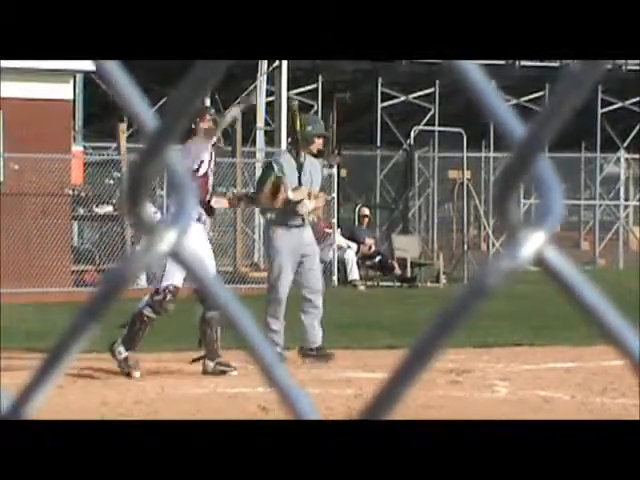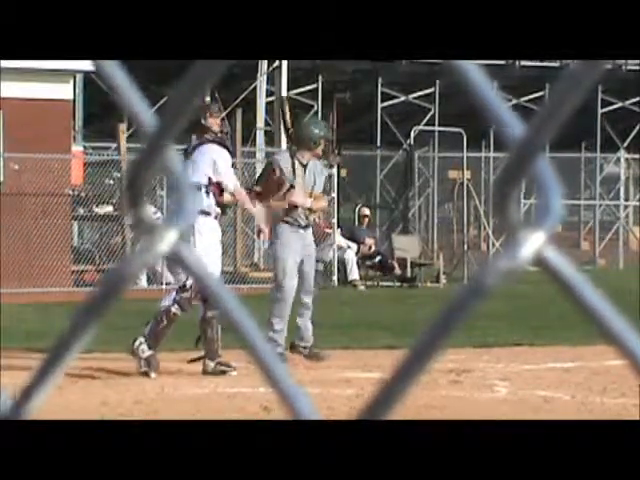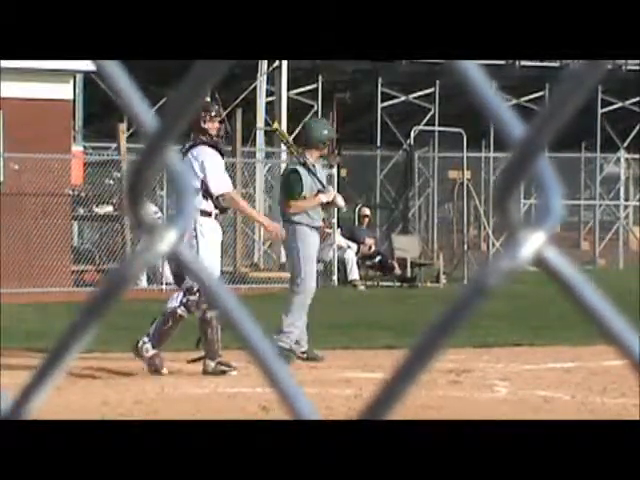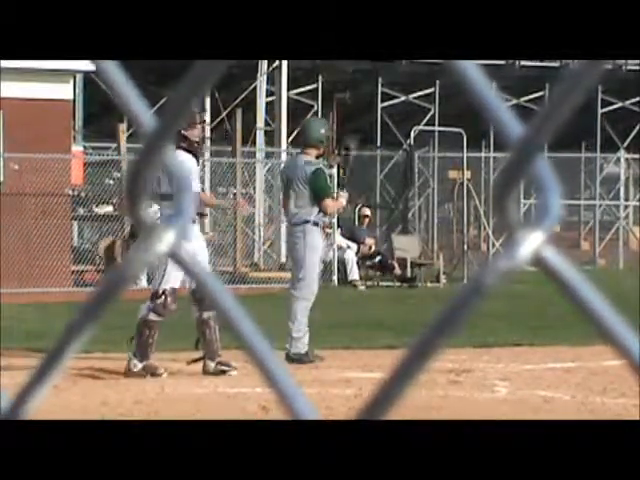
dt=0.3s
person 1, frame 1
left shoulder: (204, 154)
right shoulder: (194, 148)
right elbow: (207, 133)
left wrist: (228, 201)
left hip: (198, 229)
right knee: (165, 293)
left ankle: (212, 359)
right ankle: (124, 348)
person 1, frame 2
left shoulder: (194, 152)
right shoulder: (216, 152)
right elbow: (236, 193)
left wrist: (251, 198)
right wrist: (260, 219)
left hip: (196, 223)
right hip: (201, 224)
right knee: (190, 289)
left ankle: (213, 358)
right ankle: (147, 344)
person 1, frame 3
left shoulder: (188, 153)
right shoulder: (208, 154)
right elbow: (228, 196)
right wrist: (265, 222)
left hip: (191, 224)
right hip: (201, 224)
right knee: (194, 290)
left ankle: (212, 358)
right ankle: (150, 344)
person 1, frame 4
left shoulder: (184, 156)
right shoulder: (181, 158)
right elbow: (194, 196)
right wrist: (228, 204)
left hip: (191, 233)
left knee: (205, 294)
right knee: (164, 296)
left ankle: (212, 358)
right ankle: (138, 360)
person 2, frame 1
left shoulder: (315, 165)
right shoulder: (277, 164)
left elbow: (319, 197)
right elbow: (259, 197)
left wrist: (312, 204)
right wrist: (289, 195)
left hip: (304, 231)
right hip: (280, 231)
left knee: (314, 287)
right knee: (278, 291)
left ankle: (312, 344)
right ankle: (274, 348)
person 2, frame 2
left shoulder: (319, 168)
right shoulder: (279, 163)
left elbow: (323, 202)
left wrist: (308, 201)
right wrist: (286, 190)
left hip: (306, 231)
right hip: (285, 230)
left knee: (307, 290)
right knee: (285, 289)
left ankle: (303, 342)
right ankle: (276, 347)
person 2, frame 3
left shoulder: (317, 168)
right shoulder: (296, 170)
right elbow: (290, 206)
left wrist: (332, 198)
right wrist: (321, 198)
left hip: (312, 231)
right hip: (300, 230)
left knee: (306, 287)
right knee: (304, 286)
left ankle: (299, 345)
right ankle: (284, 343)
person 2, frame 4
left shoulder: (290, 165)
right shoulder: (315, 168)
right elbow: (329, 207)
right wrist: (342, 201)
left hip: (295, 229)
right hip: (308, 231)
left knee: (303, 289)
right knee: (304, 289)
left ankle: (300, 346)
right ankle: (296, 349)
